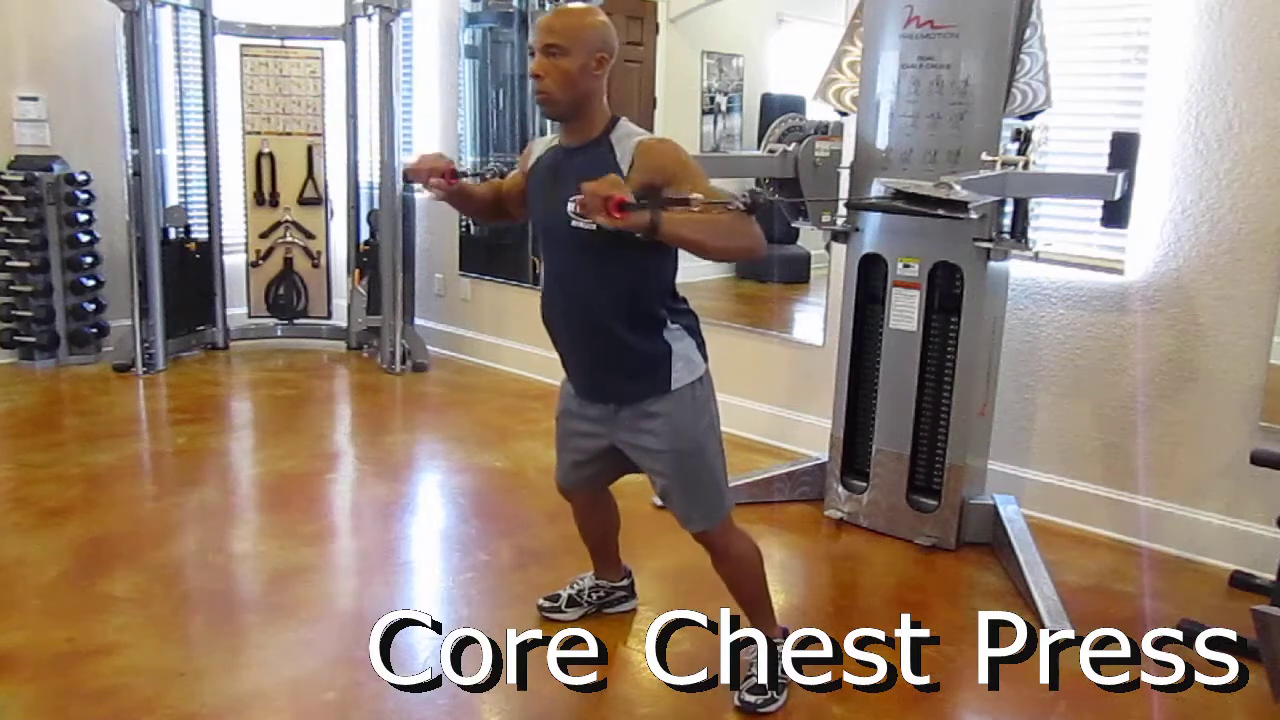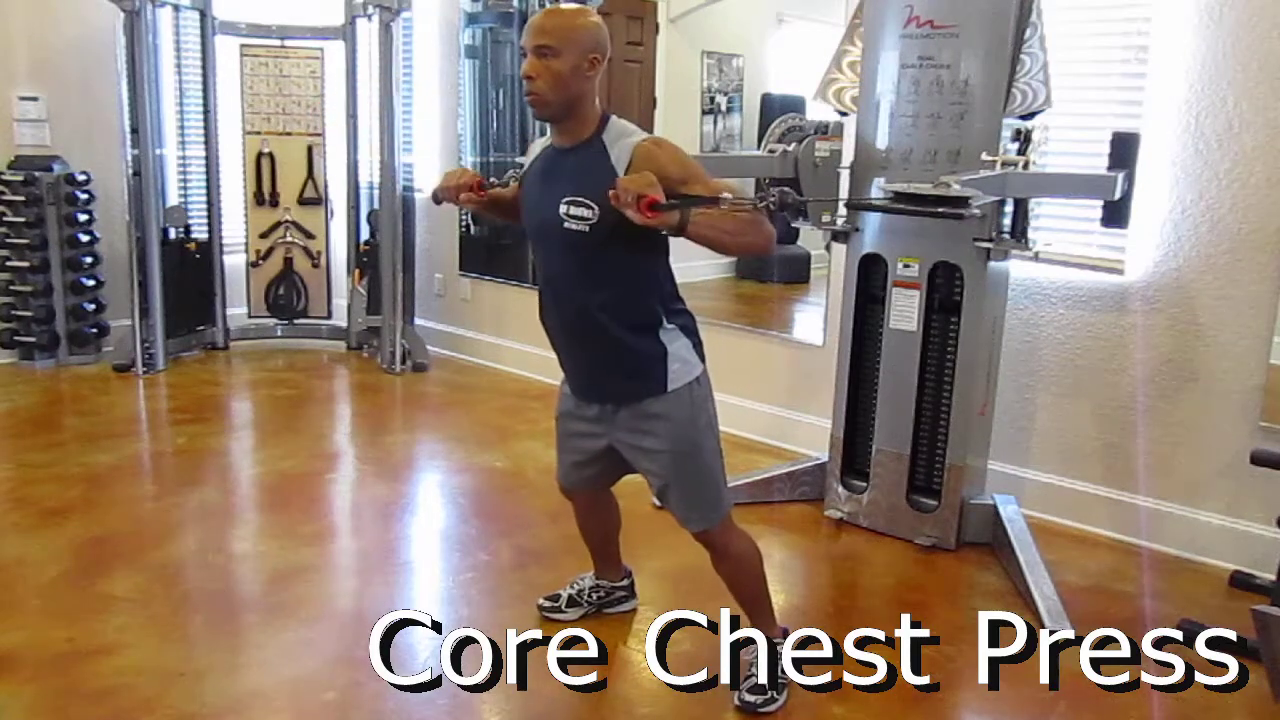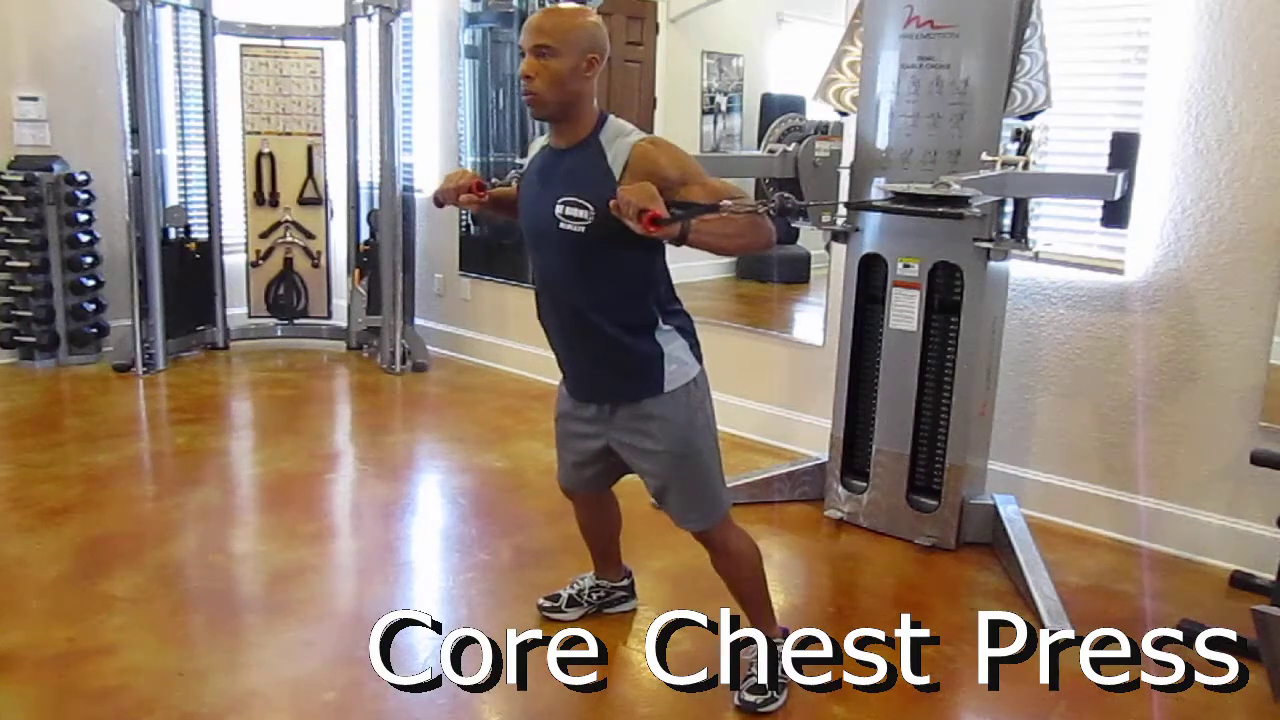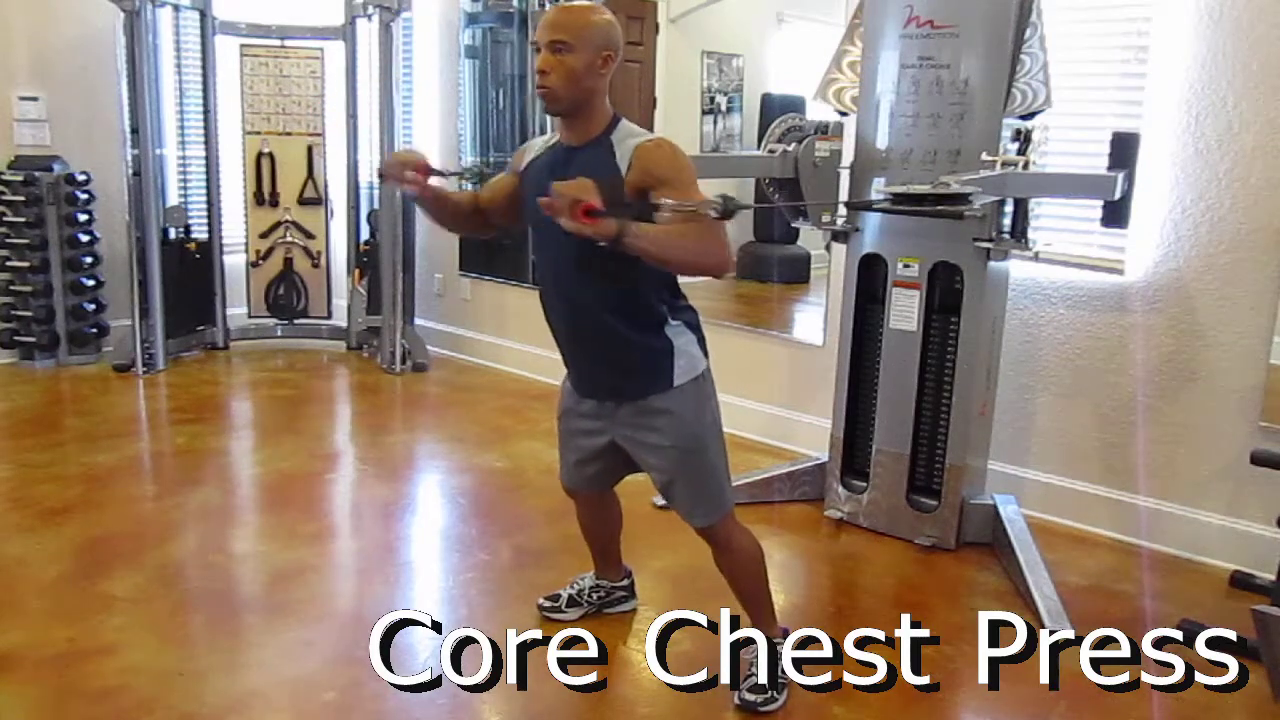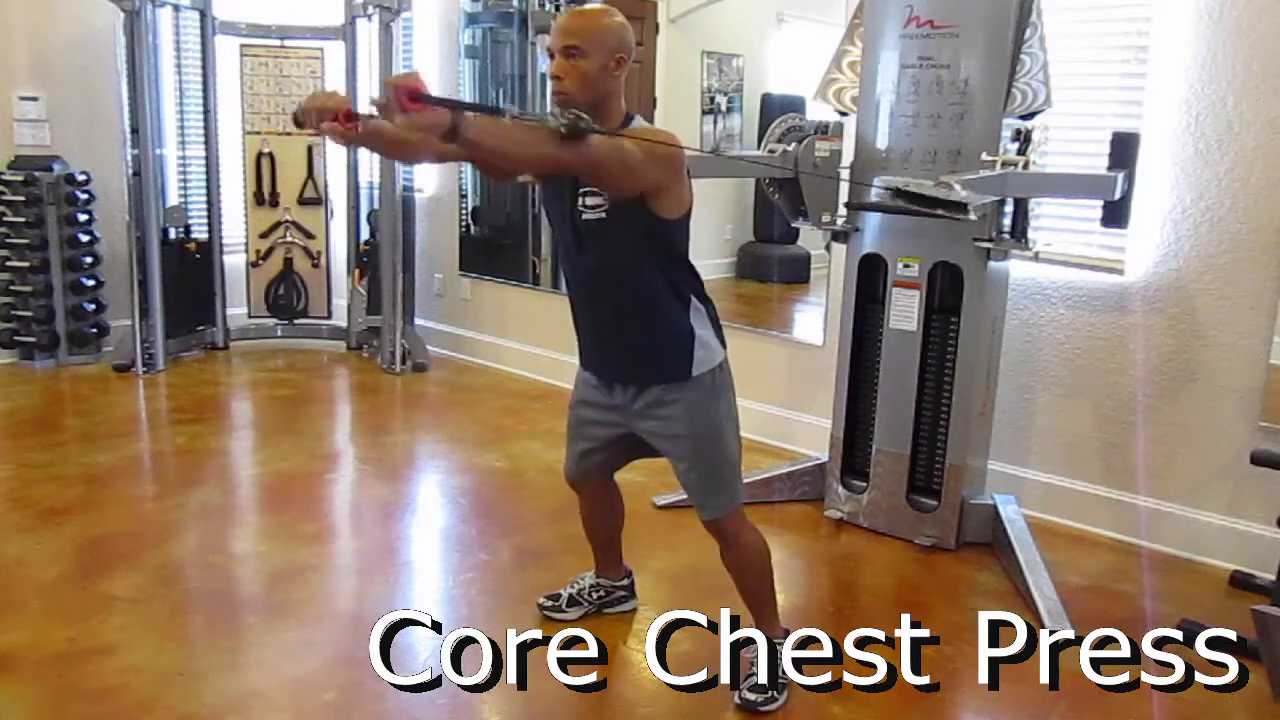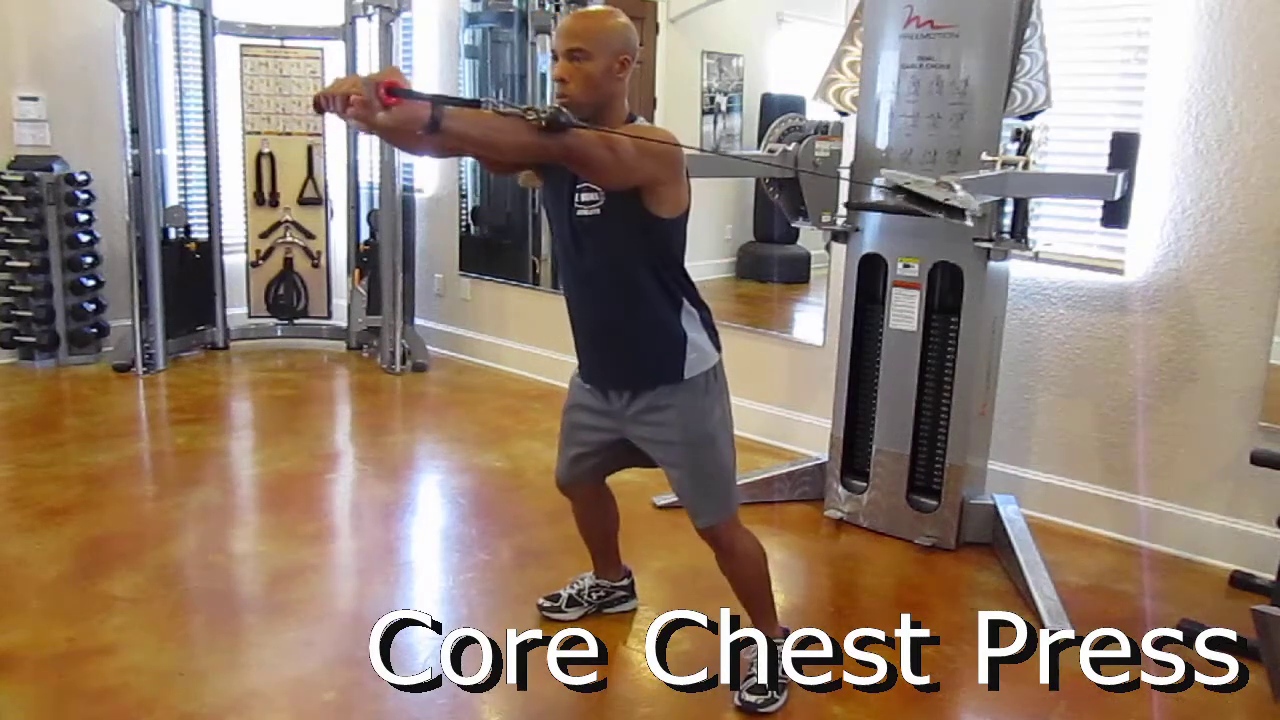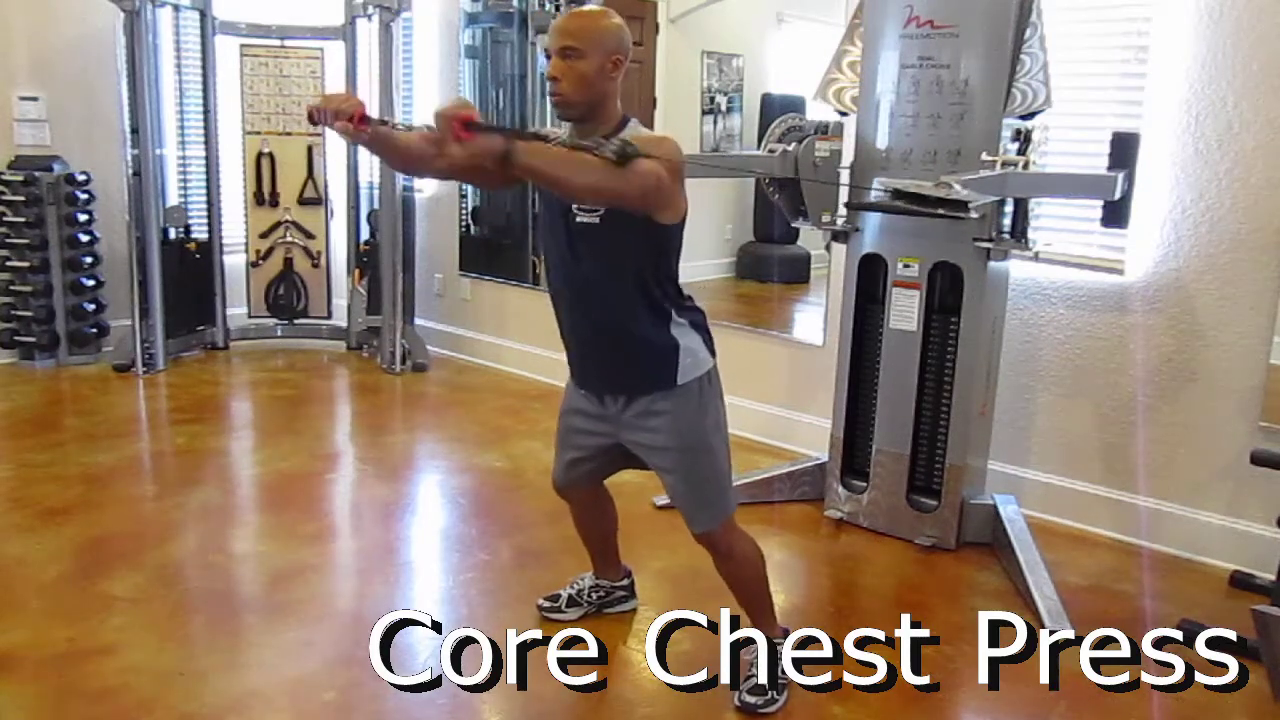
dt=0.3s
person 1, frame 1
left shoulder: (648, 156)
right shoulder: (540, 156)
left elbow: (746, 238)
right elbow: (501, 208)
left wrist: (644, 219)
right wrist: (454, 189)
left hip: (661, 385)
right hip: (586, 383)
left knee: (710, 527)
right knee: (578, 486)
left ankle: (770, 643)
right ankle: (611, 584)
person 1, frame 2
left shoulder: (644, 156)
right shoulder: (540, 157)
left elbow: (757, 233)
left wrist: (671, 217)
right wrist: (480, 196)
left hip: (658, 385)
right hip: (584, 382)
left knee: (709, 524)
right knee: (581, 487)
left ankle: (770, 644)
right ankle: (611, 583)
person 1, frame 3
left shoulder: (641, 157)
right shoulder: (539, 157)
left elbow: (758, 229)
left wrist: (672, 224)
right wrist: (484, 198)
left hip: (654, 385)
right hip: (582, 383)
left knee: (709, 524)
right knee: (582, 488)
left ankle: (769, 644)
right ankle: (611, 584)
person 1, frame 4
left shoulder: (650, 158)
right shoulder: (537, 157)
left elbow: (715, 254)
right elbow: (476, 220)
left wrist: (612, 228)
right wrist: (427, 191)
left hip: (663, 382)
right hip: (587, 380)
left knee: (712, 520)
right knee: (584, 486)
left ankle: (769, 644)
right ankle: (611, 584)
person 1, frame 5
left shoulder: (654, 153)
right shoulder: (545, 145)
left elbow: (577, 158)
right elbow: (446, 148)
left wrist: (449, 122)
right wrist: (350, 123)
left hip: (682, 373)
right hip: (604, 369)
left knee: (723, 516)
right knee: (586, 475)
left ankle: (770, 643)
right ankle: (611, 583)
person 1, frame 6
left shoulder: (653, 152)
right shoulder: (550, 150)
left elbow: (557, 142)
right elbow: (456, 143)
left wrist: (428, 114)
right wrist: (370, 115)
left hip: (676, 378)
right hip: (599, 374)
left knee: (717, 524)
right knee: (577, 479)
left ankle: (769, 645)
right ankle: (611, 583)
person 1, frame 7
left shoulder: (652, 151)
right shoulder: (547, 146)
left elbow: (630, 191)
right elbow: (437, 162)
left wrist: (502, 150)
right wrist: (368, 131)
left hip: (668, 379)
right hip: (593, 377)
left knee: (713, 527)
right knee: (574, 481)
left ankle: (770, 645)
right ankle: (611, 583)
